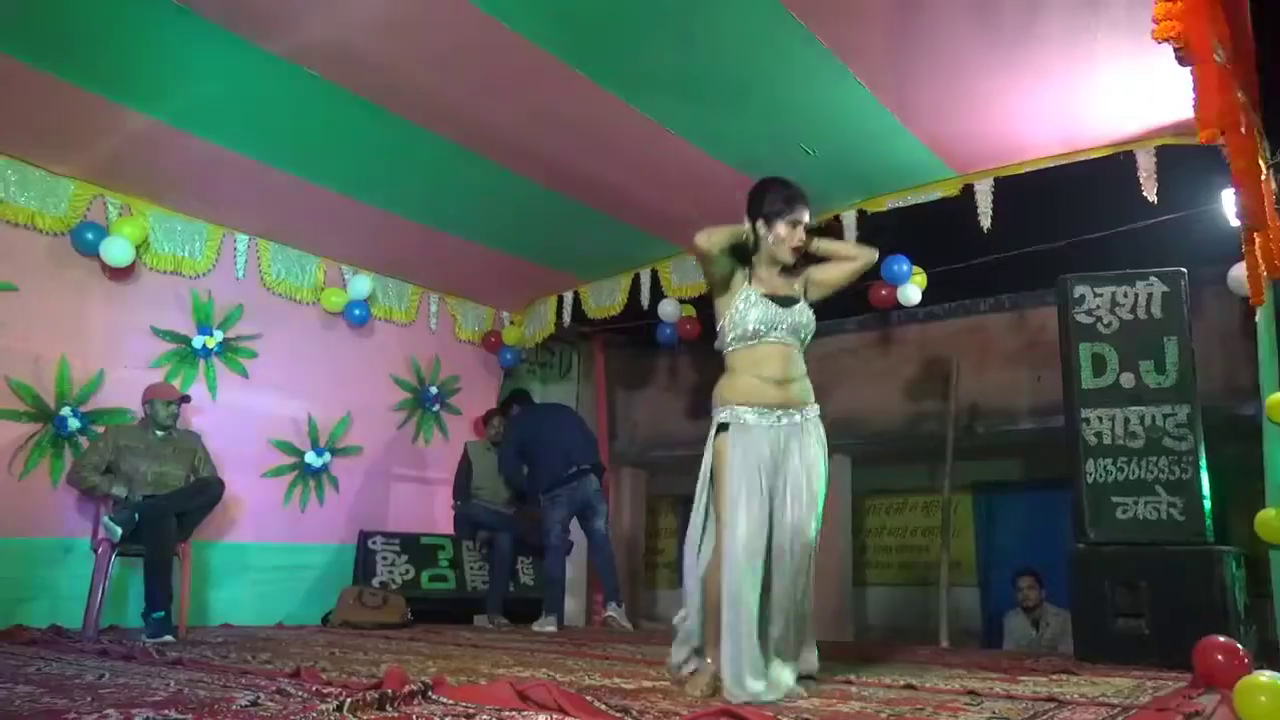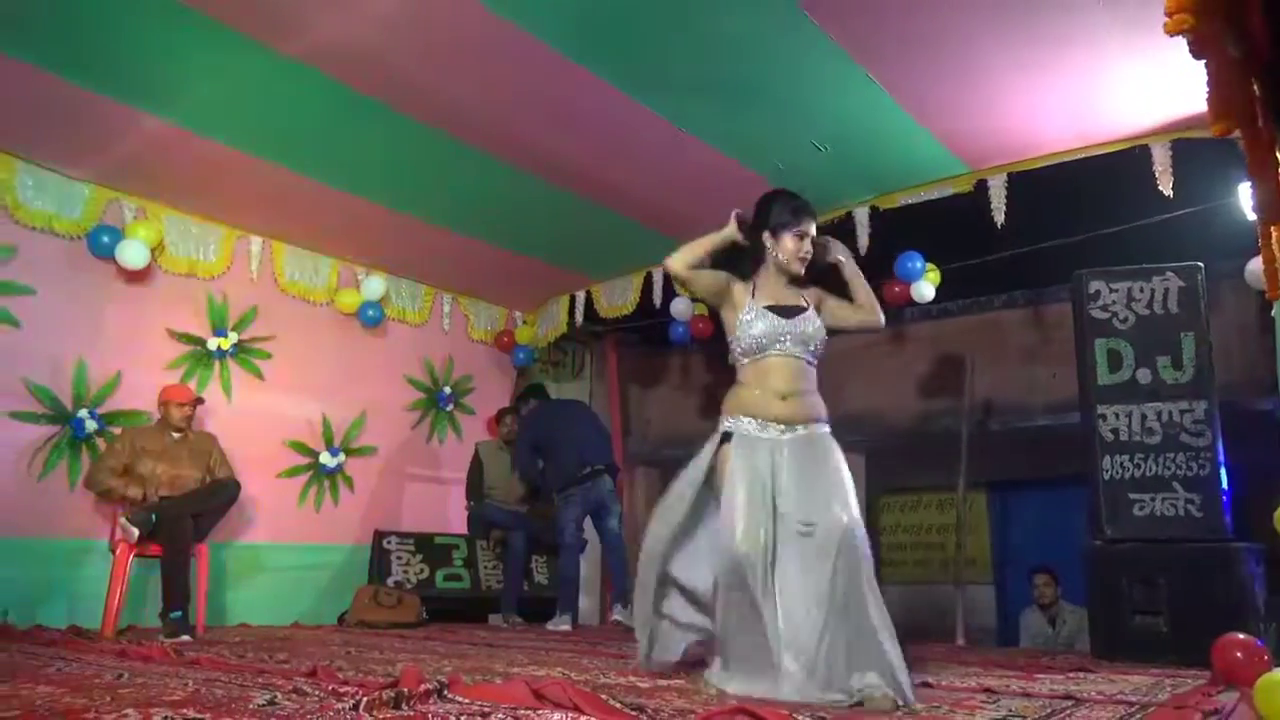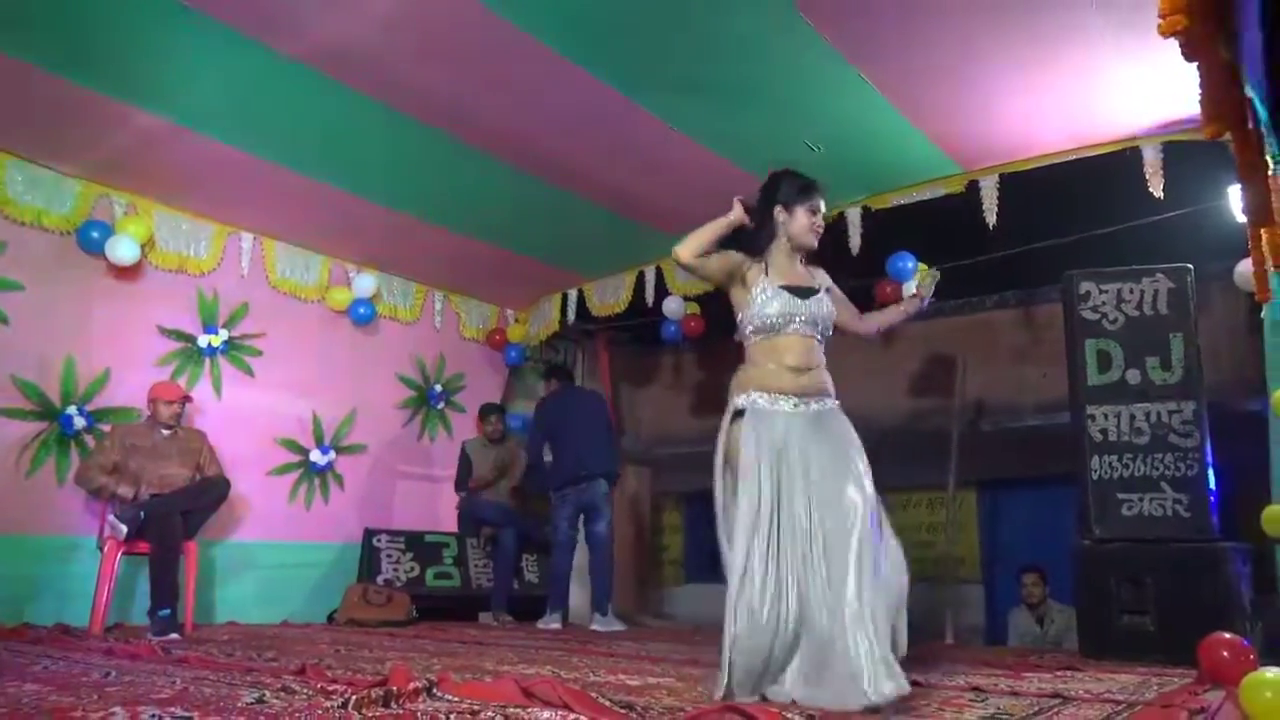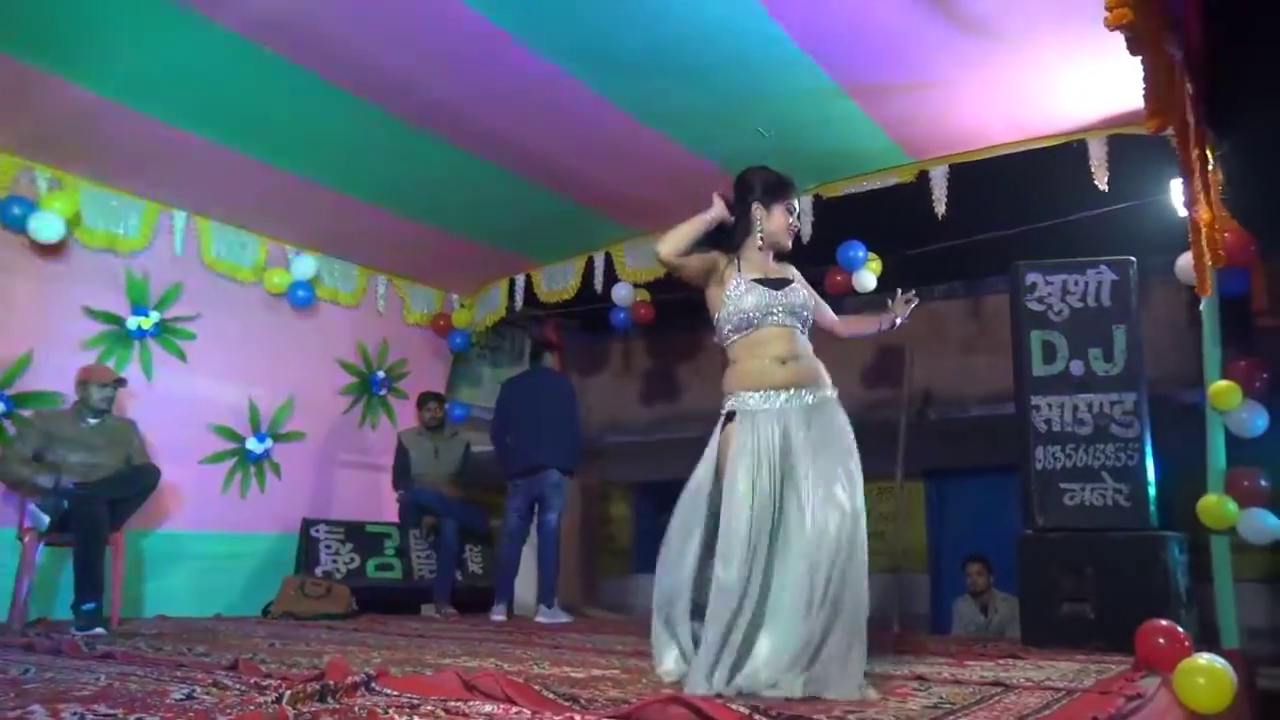
dt=0.5s
person 1, frame 1
left shoulder: (804, 284)
right shoulder: (730, 280)
left elbow: (867, 256)
right elbow: (704, 242)
left wrist: (810, 247)
right wrist: (743, 234)
left hip: (799, 427)
right hip: (741, 424)
left knee: (793, 545)
right knee: (737, 546)
left ankle: (778, 665)
right ankle: (709, 657)
person 1, frame 2
left shoulder: (812, 297)
right shoulder: (733, 291)
left elbow: (872, 318)
right elbow: (676, 266)
left wrist: (845, 263)
right wrist: (729, 234)
left hip: (810, 439)
right hip: (749, 437)
left knee: (839, 542)
right knee: (744, 551)
left ankle: (865, 674)
right ankle: (731, 661)
person 1, frame 3
left shoulder: (818, 278)
right shoulder: (743, 269)
left elbow: (863, 324)
right elbow: (685, 255)
left wrist: (914, 302)
right wrist: (735, 219)
left hip: (819, 417)
right hip: (761, 416)
left knee: (849, 532)
right knee: (764, 540)
left ankle: (862, 670)
right ankle: (750, 673)
person 1, frame 4
left shoulder: (792, 273)
right shoulder: (717, 268)
left elbow: (835, 325)
right elbow: (667, 251)
left wrist: (889, 318)
right wrist: (716, 214)
left hip: (817, 409)
right hip: (754, 414)
left knee: (835, 528)
right knee: (741, 534)
left ankle: (832, 664)
right ankle: (714, 664)
person 2, frame 1
left shoulder: (191, 441)
right shoulder: (118, 436)
left elbow: (210, 486)
right elbow: (78, 474)
right wrist: (123, 491)
left hip: (175, 518)
right hip: (136, 522)
left knee: (215, 486)
right knee: (161, 521)
left ankle: (129, 517)
right ankle: (157, 619)
person 2, frame 2
left shoulder: (207, 442)
right shoulder: (134, 438)
left elbow: (227, 487)
right elbow: (96, 478)
right wrist: (138, 493)
left hip: (190, 519)
right hip: (153, 523)
left knee: (231, 487)
right knee: (178, 523)
left ankle: (145, 518)
right ankle: (175, 619)
person 2, frame 3
left shoulder: (197, 439)
right shoulder: (124, 435)
left elbow: (217, 482)
right elbow: (86, 474)
right wrist: (130, 492)
left hip: (179, 517)
right hip: (139, 517)
left knee: (221, 485)
right knee: (168, 521)
left ankle: (134, 517)
right ankle: (163, 617)
person 2, frame 4
left shoulder: (125, 428)
right shoulder: (47, 422)
left elbow: (143, 474)
right wrist: (53, 482)
left hip: (105, 508)
right hip: (66, 510)
left knee: (150, 474)
right knee: (92, 510)
left ankle: (59, 505)
right ankle: (87, 610)
person 3, frame 1
left shoulder: (517, 423)
right shoulder: (563, 410)
left elbow: (508, 467)
right elbow: (592, 439)
left wrist: (531, 488)
left hip: (555, 488)
right hip: (587, 479)
left knee: (555, 550)
right knee: (600, 542)
left ankle: (551, 616)
right ankle: (614, 604)
person 3, frame 2
left shoulder: (531, 420)
right shoulder: (579, 407)
left elbow: (524, 463)
right elbow: (606, 438)
left wrist: (547, 485)
left hip: (569, 487)
right hip: (601, 478)
left knee: (569, 549)
right knee: (614, 541)
left ankle: (565, 614)
right ankle: (621, 607)
person 3, frame 3
left shoulder: (547, 405)
right shoulder: (596, 400)
left elbow: (534, 448)
right elbow: (613, 440)
left wrist: (548, 476)
right wrist: (609, 475)
left hip: (565, 484)
right hip: (598, 481)
left knee: (562, 547)
right knee: (600, 546)
left ankle: (555, 612)
right ankle: (601, 613)
person 3, frame 4
left shoulder: (510, 386)
right shoulder: (560, 383)
left elbow: (496, 432)
right elbow: (573, 428)
right wrist: (572, 464)
left hip: (520, 473)
right hip: (553, 470)
left knee: (511, 536)
right knee: (549, 535)
left ankle: (501, 604)
right ankle: (547, 606)
person 4, frame 1
right shoulder: (472, 449)
right elbow: (460, 493)
left wrist: (489, 528)
left hip: (502, 522)
right hip: (473, 521)
left knee: (505, 539)
right knee: (466, 512)
left ankle: (494, 611)
person 4, frame 2
right shoulder: (483, 450)
right elbow: (473, 493)
left wrist: (503, 527)
left hip: (516, 521)
right hip: (485, 519)
left knee: (519, 538)
right knee: (481, 512)
left ankle: (509, 610)
person 4, frame 3
left shoulder: (520, 452)
right shoulder: (470, 448)
right elbow: (461, 487)
right wrist: (492, 475)
left hip: (506, 518)
right hip: (475, 518)
left knee: (508, 535)
right knee: (475, 506)
left ankle: (499, 608)
right ankle: (538, 531)
person 4, frame 4
left shoulder: (460, 442)
right shoulder: (407, 439)
left elbow: (463, 485)
right elbow: (400, 483)
left wrist: (437, 513)
right wrist: (440, 494)
left hip: (448, 509)
right hip: (415, 509)
left knee: (451, 526)
right knee: (420, 495)
left ankle: (442, 600)
right ankle: (485, 524)
